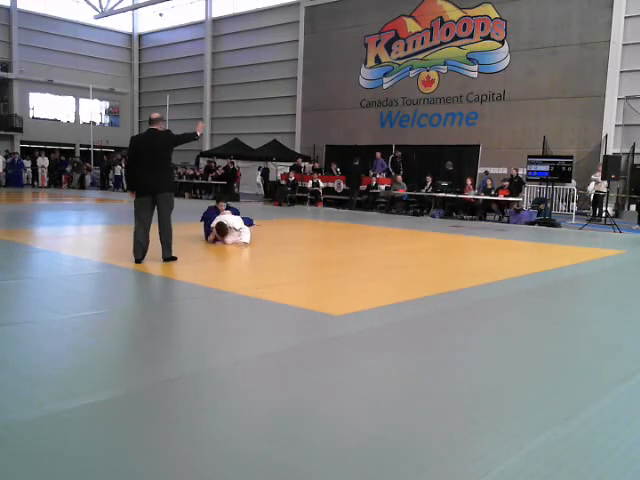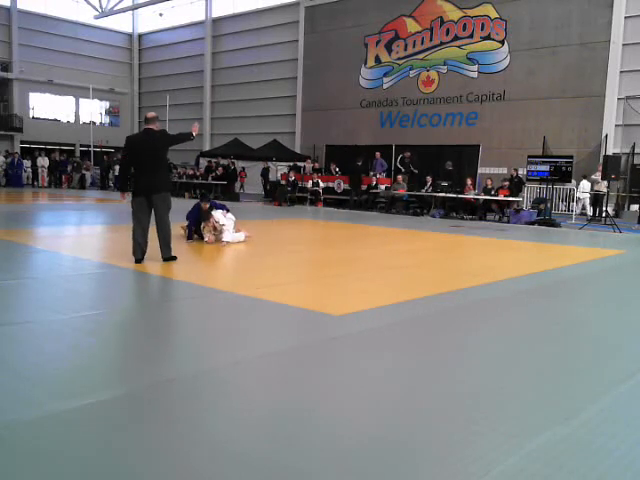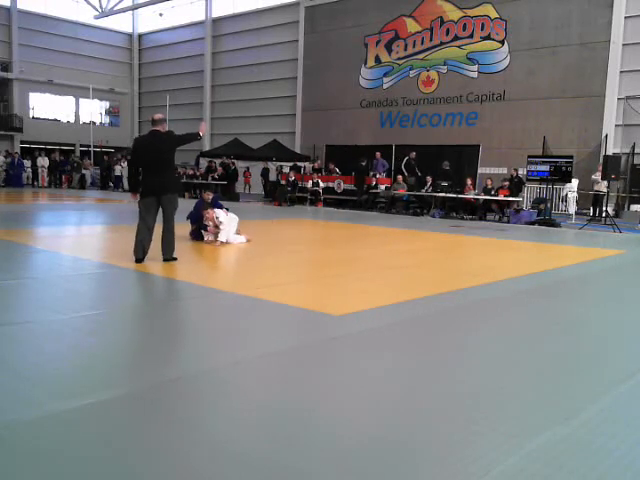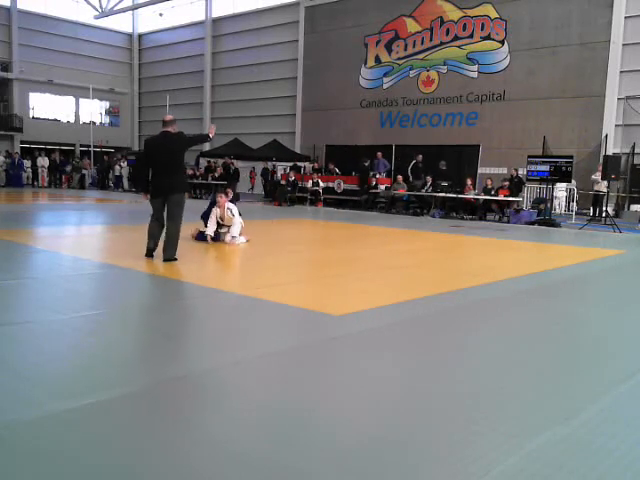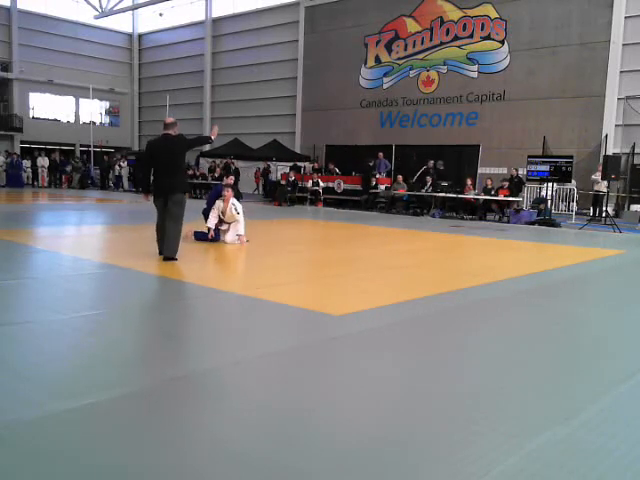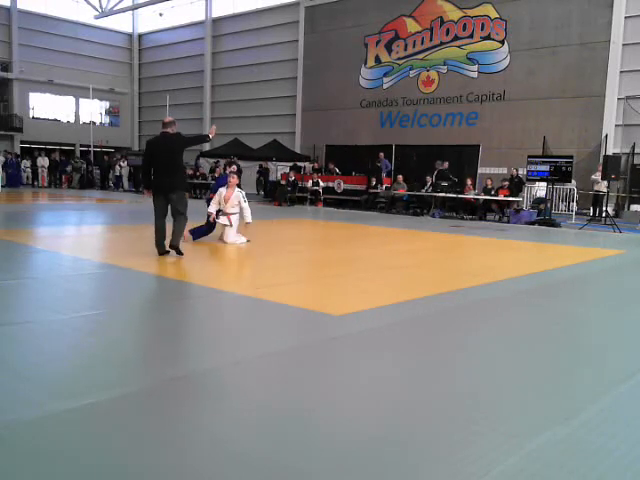
dt=0.4s
person 1, frame 1
left shoulder: (136, 140)
right shoulder: (166, 137)
left elbow: (130, 166)
right elbow: (183, 138)
left wrist: (132, 187)
right wrist: (197, 133)
left hip: (143, 187)
right hip: (163, 186)
left knee: (142, 221)
right knee: (165, 220)
left ankle: (139, 255)
right ankle: (167, 254)
person 1, frame 2
left shoulder: (131, 140)
right shoulder: (162, 137)
left elbow: (125, 165)
right elbow: (178, 138)
left wrist: (123, 187)
right wrist: (192, 133)
left hip: (140, 187)
right hip: (160, 186)
left knee: (140, 222)
right knee: (163, 220)
left ankle: (138, 255)
right ankle: (166, 254)
person 1, frame 3
left shoulder: (139, 141)
right shoulder: (169, 138)
left elbow: (133, 167)
right elbow: (186, 138)
left wrist: (134, 188)
right wrist: (200, 133)
left hip: (148, 187)
right hip: (168, 187)
left knee: (145, 221)
right knee: (169, 221)
left ankle: (139, 254)
right ankle: (167, 254)
person 1, frame 4
left shoulder: (150, 142)
right shoulder: (179, 139)
left elbow: (145, 167)
right elbow: (195, 139)
left wrist: (145, 188)
right wrist: (209, 135)
left hip: (157, 187)
right hip: (176, 187)
left knee: (156, 218)
right knee: (173, 221)
left ankle: (150, 249)
right ankle: (169, 254)
person 1, frame 5
left shoulder: (152, 144)
right shoulder: (180, 141)
left elbow: (147, 169)
right elbow: (197, 141)
left wrist: (146, 190)
right wrist: (211, 137)
left hip: (159, 188)
right hip: (177, 187)
left knee: (162, 218)
right knee: (174, 220)
left ankle: (162, 249)
right ankle: (169, 253)
person 1, frame 6
left shoulder: (151, 143)
right shoulder: (178, 139)
left elbow: (146, 166)
right elbow: (194, 139)
left wrist: (147, 186)
right wrist: (209, 135)
left hip: (158, 185)
right hip: (177, 185)
left knee: (160, 217)
right knee: (180, 215)
left ankle: (161, 248)
right ankle: (174, 243)
